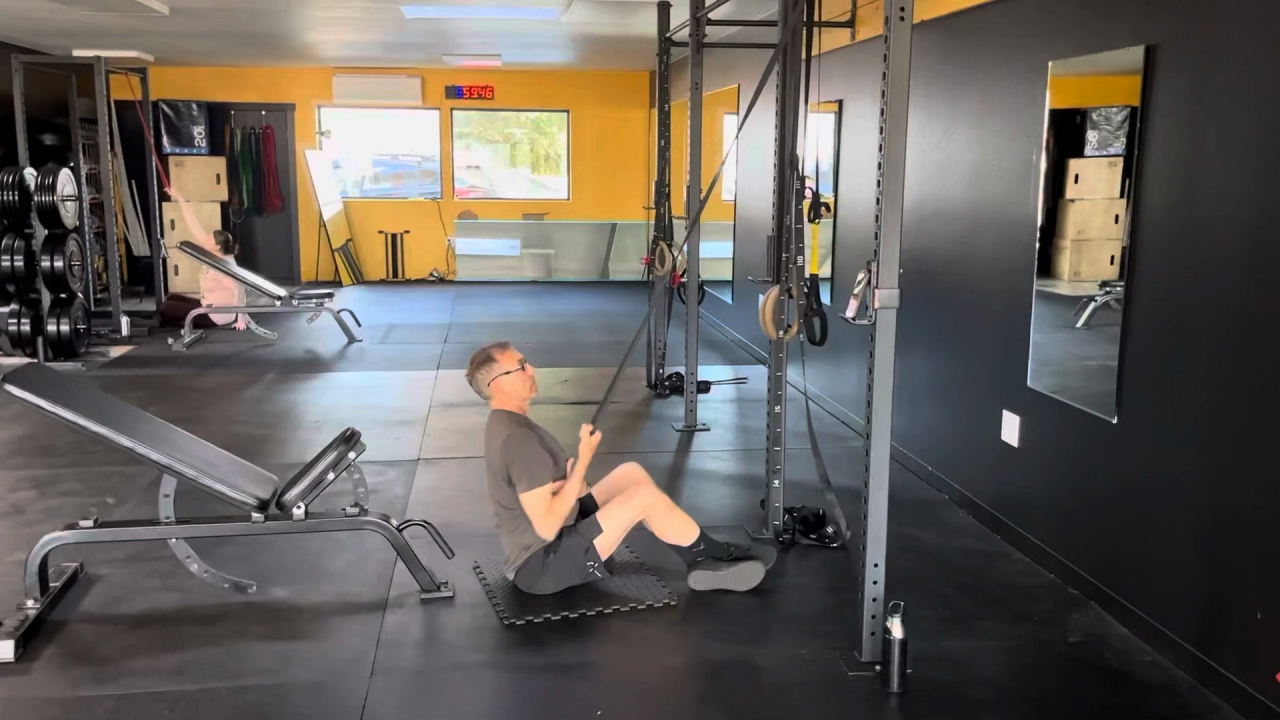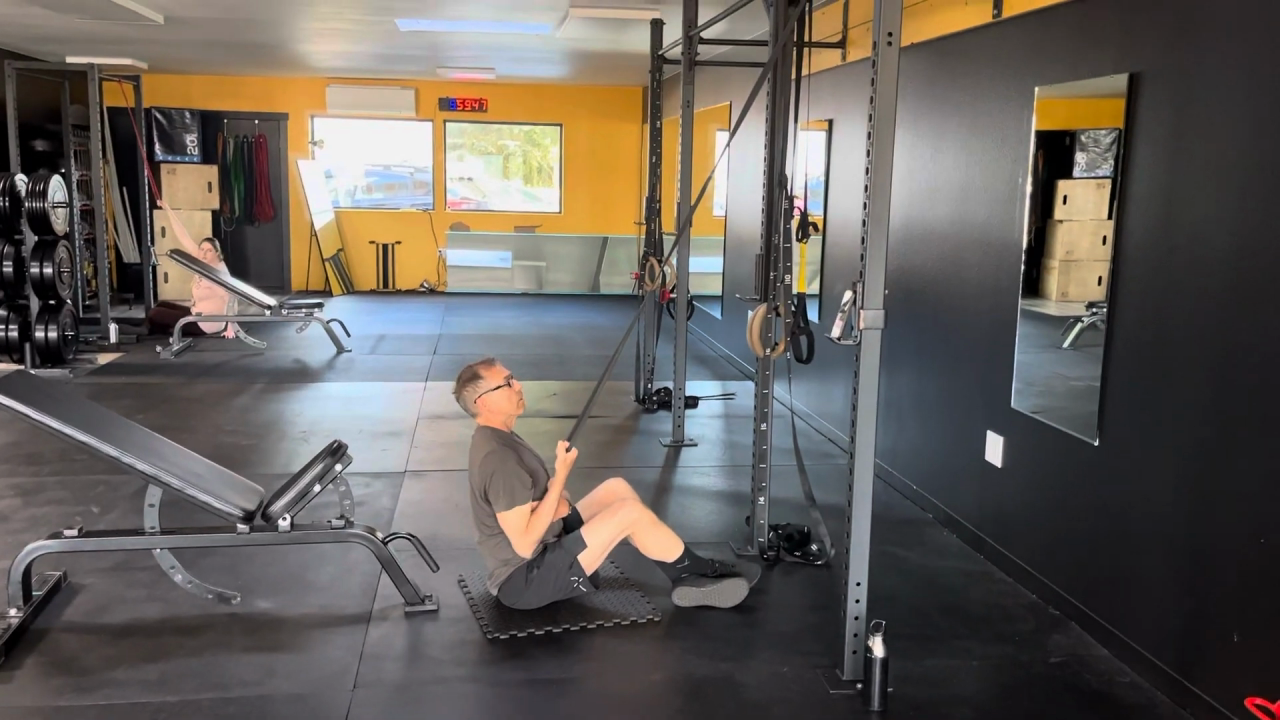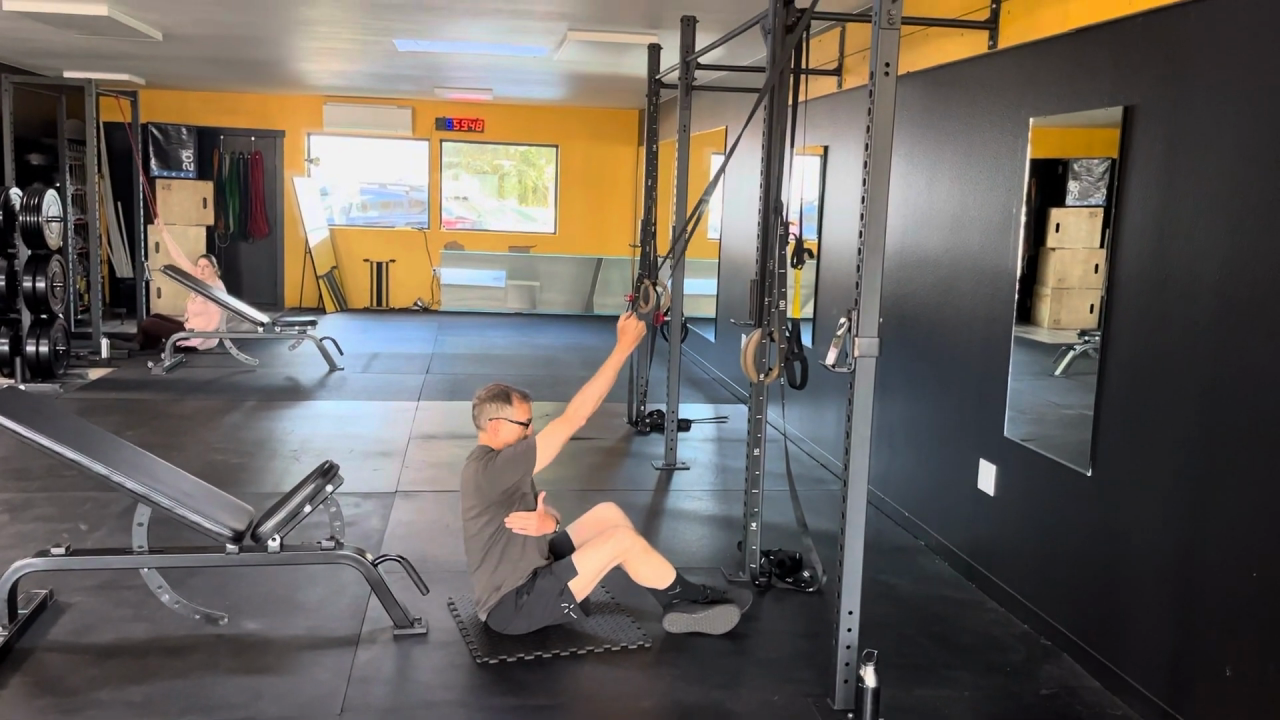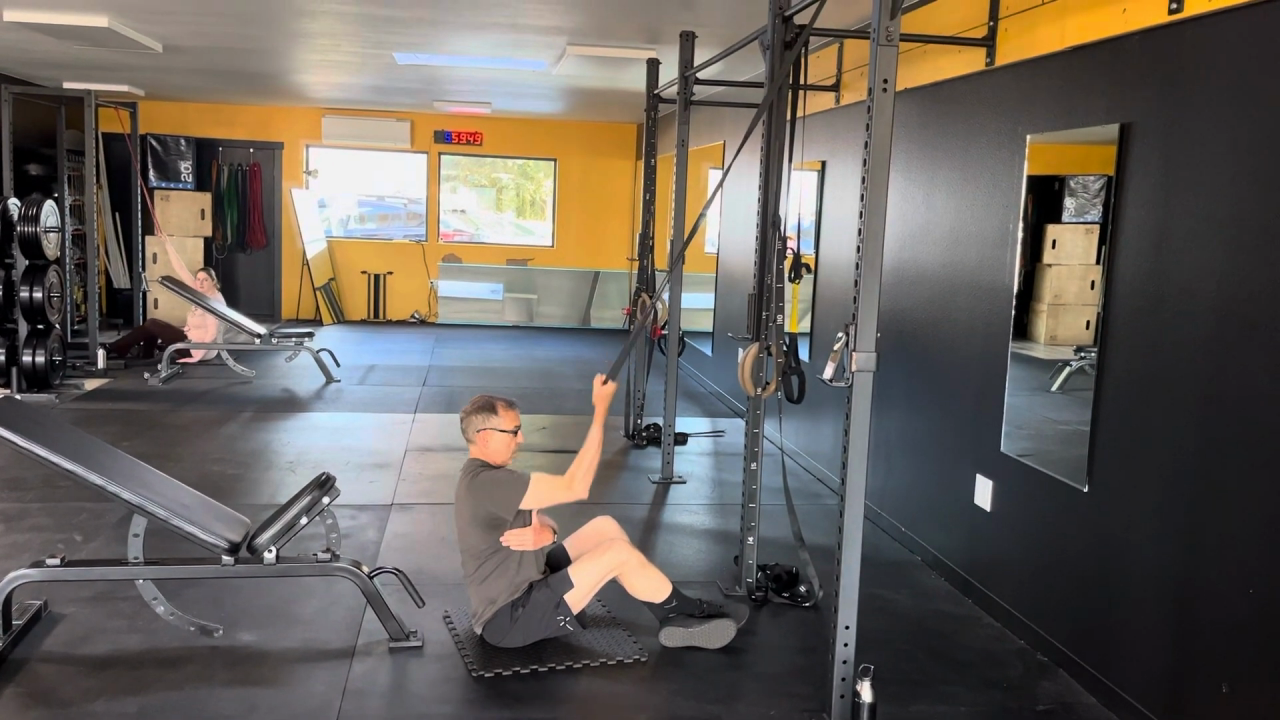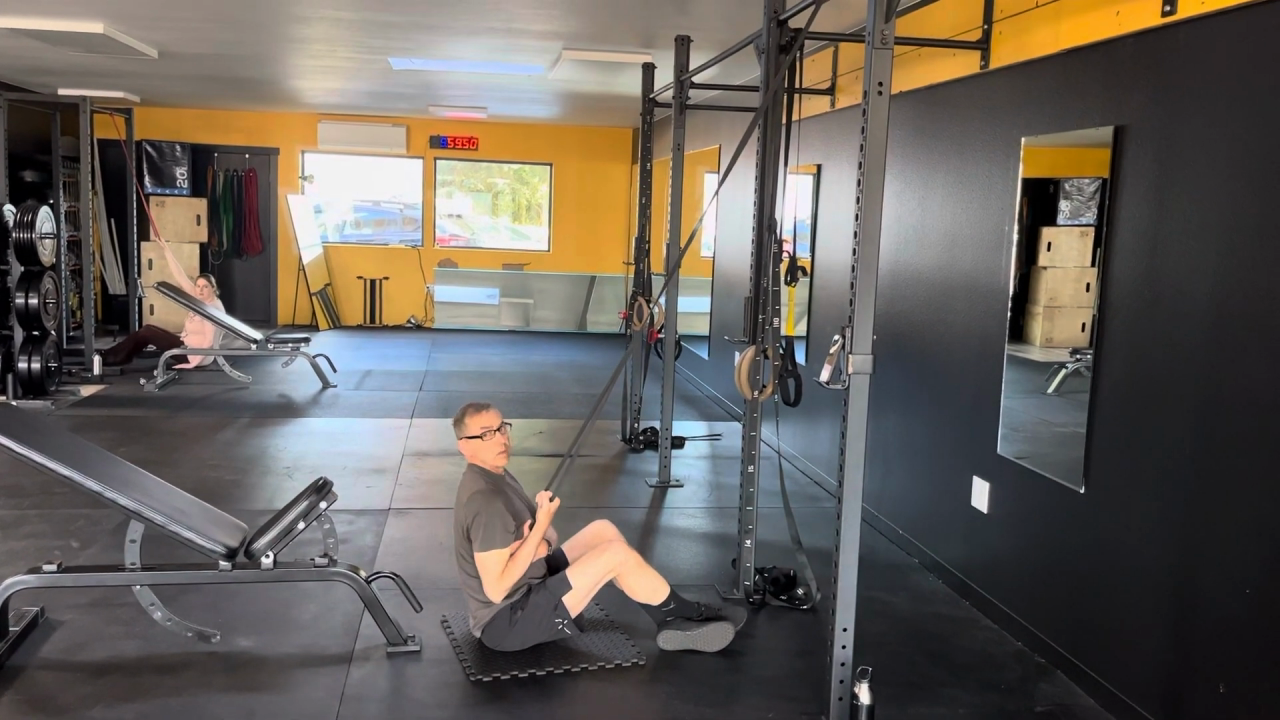
dt=1s
person 1, frame 1
left shoulder: (513, 423)
right shoulder: (516, 439)
left elbow: (551, 477)
right elbow: (547, 526)
left wrist: (574, 484)
right wrist: (585, 460)
left hip: (549, 545)
right hip: (540, 566)
left knee: (630, 473)
right knee: (645, 495)
left ankle: (706, 561)
right ankle: (719, 554)
person 1, frame 2
left shoulder: (501, 438)
right shoulder: (498, 458)
left elbow: (541, 491)
right elbow: (524, 545)
left wrist: (558, 504)
right wrist: (561, 475)
left hip: (537, 553)
right hip: (524, 580)
left knee: (615, 489)
right knee: (630, 512)
left ankle: (690, 577)
right ankle: (704, 571)
person 1, frame 3
left shoulder: (492, 463)
right shoulder: (496, 468)
left elbow: (547, 512)
right elbow: (573, 418)
left wrist: (548, 523)
right wrist: (624, 346)
left hip: (525, 576)
right hip: (513, 606)
left knee: (607, 514)
right knee: (622, 539)
left ankle: (682, 602)
right ankle: (696, 597)
person 1, frame 4
left shoulder: (486, 475)
right shoulder: (487, 484)
left elbow: (540, 517)
right elbow: (575, 488)
left wrist: (545, 535)
right wrist: (600, 411)
left hip: (522, 585)
right hip: (508, 618)
left knee: (605, 527)
right knee: (619, 552)
left ankle: (677, 616)
right ankle: (694, 614)
person 1, frame 5
left shoulder: (497, 477)
right shoulder: (484, 500)
left elbow: (549, 536)
right elbow: (496, 588)
left wrist: (541, 545)
right wrist: (540, 527)
left hip: (525, 590)
right hip: (506, 623)
left knee: (602, 531)
right knee: (616, 553)
left ankle: (674, 621)
right ankle: (694, 615)
